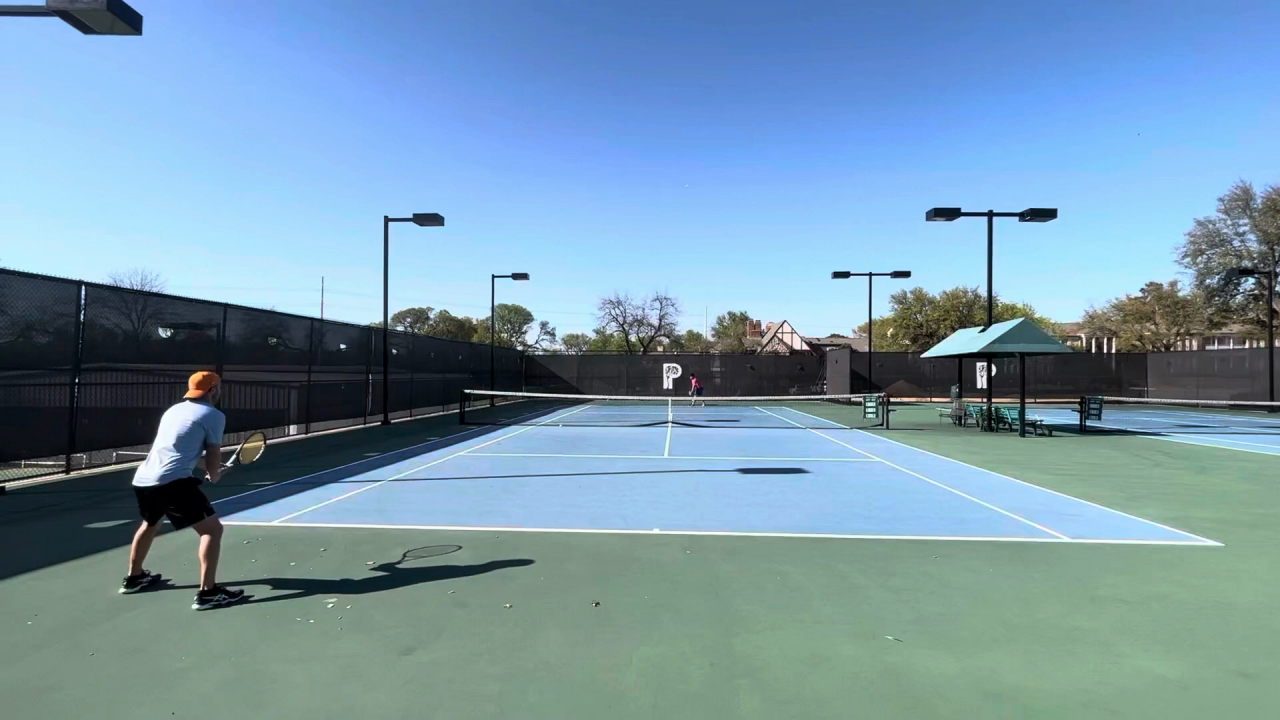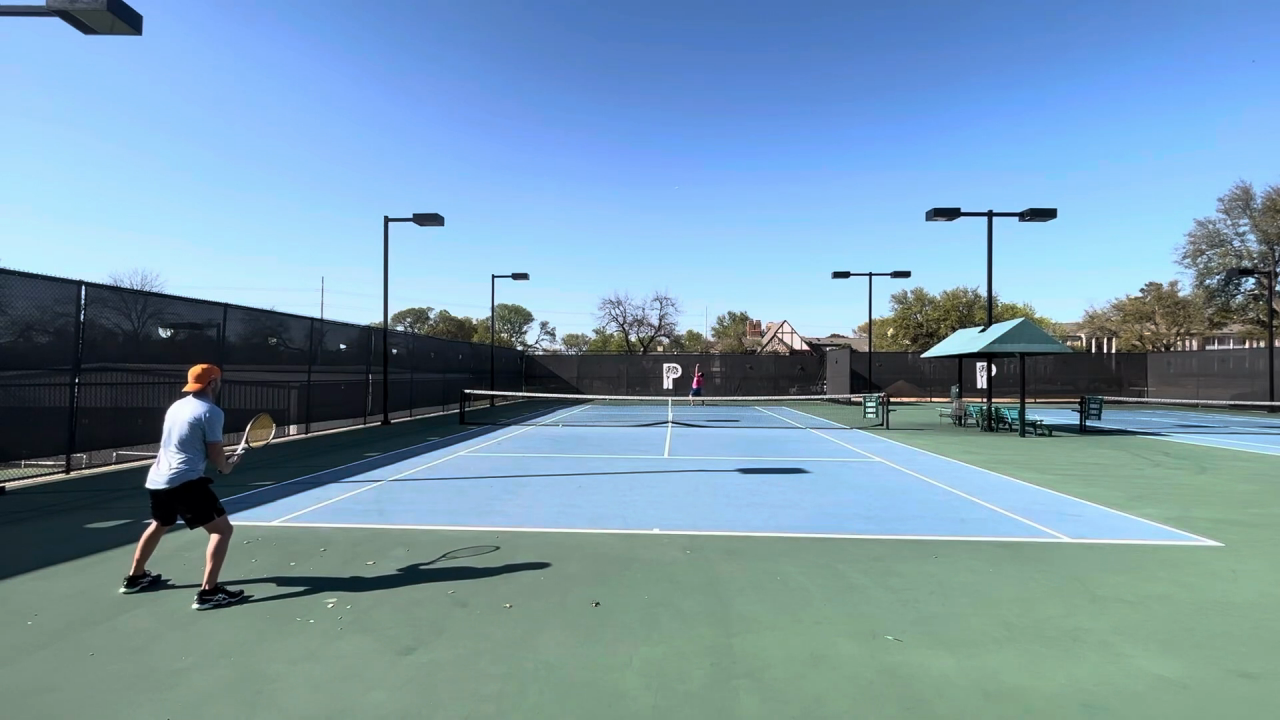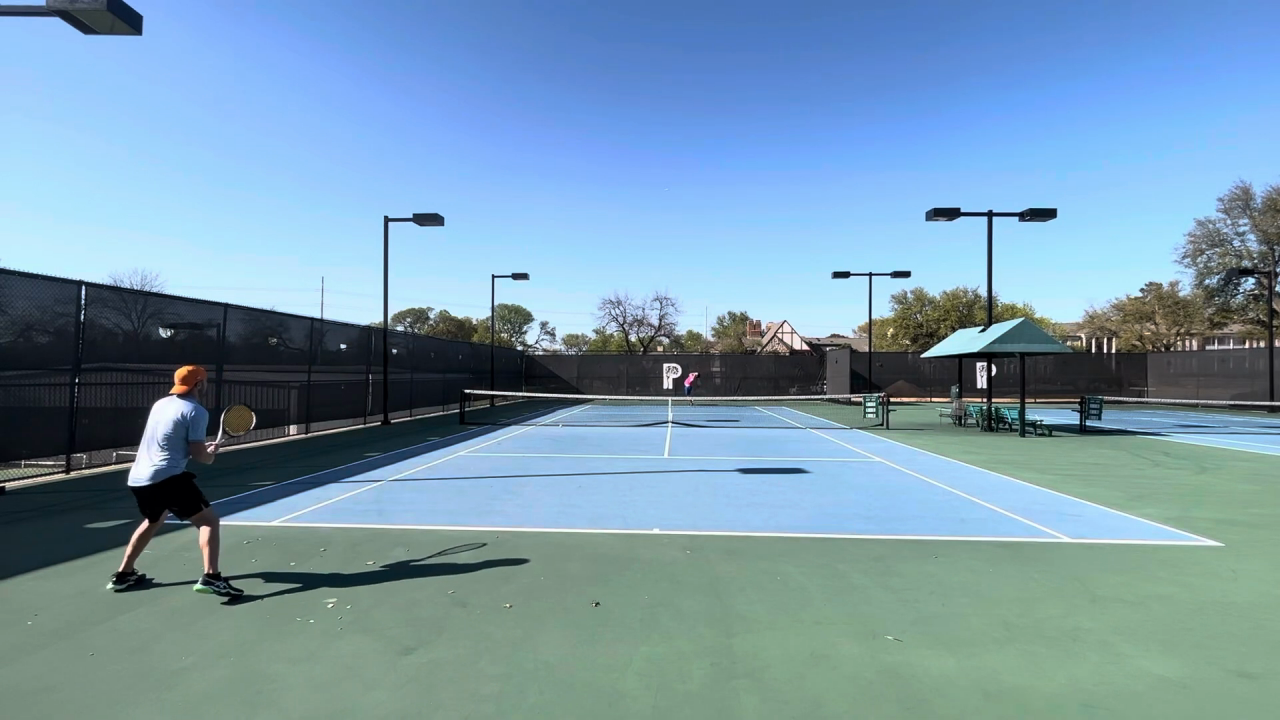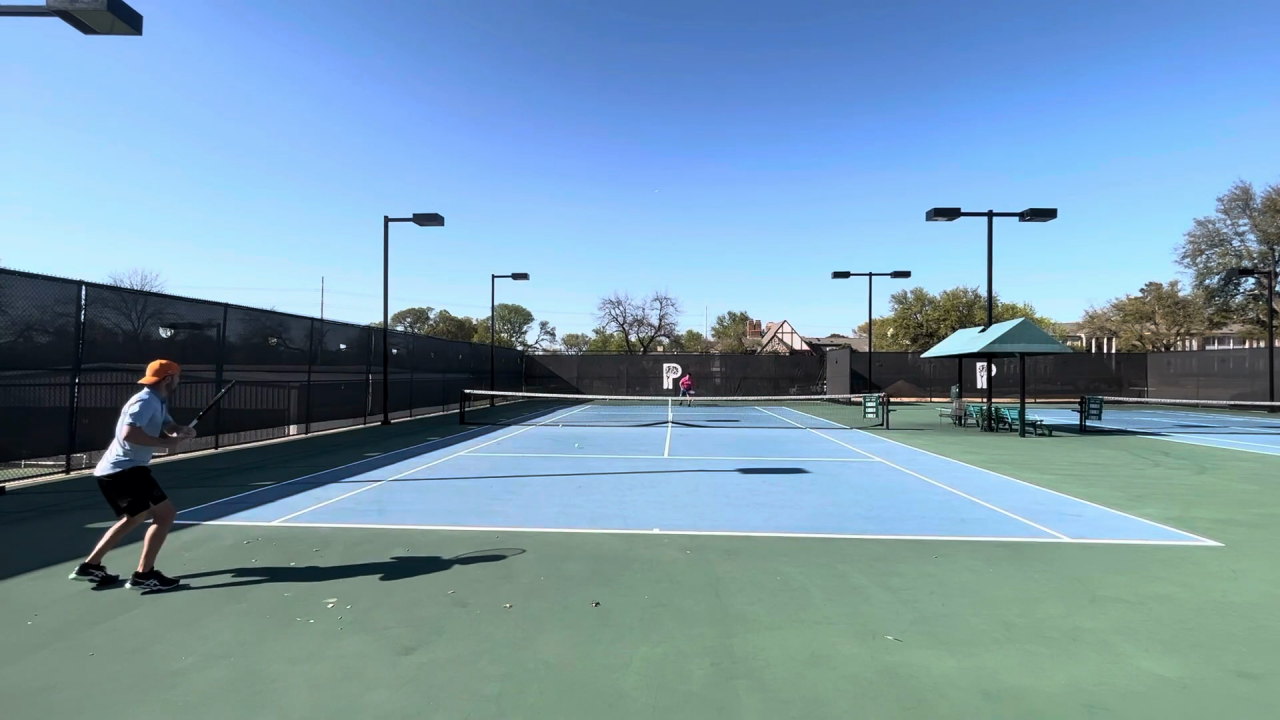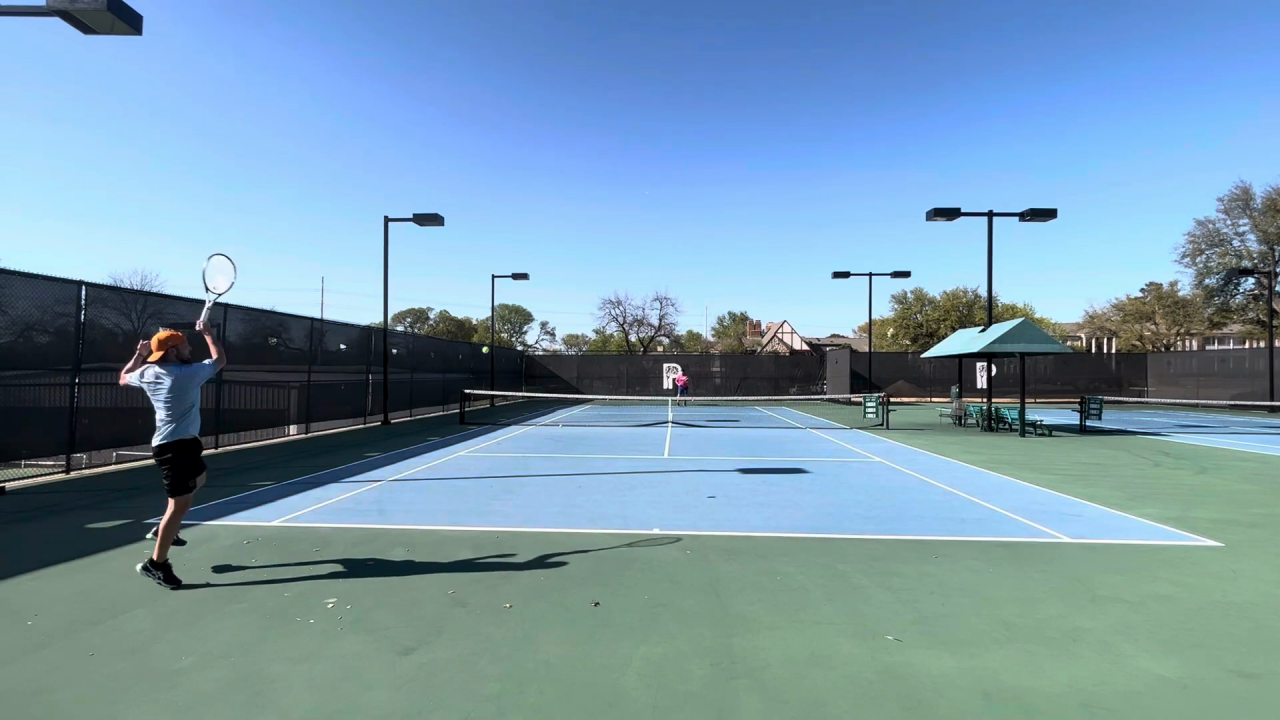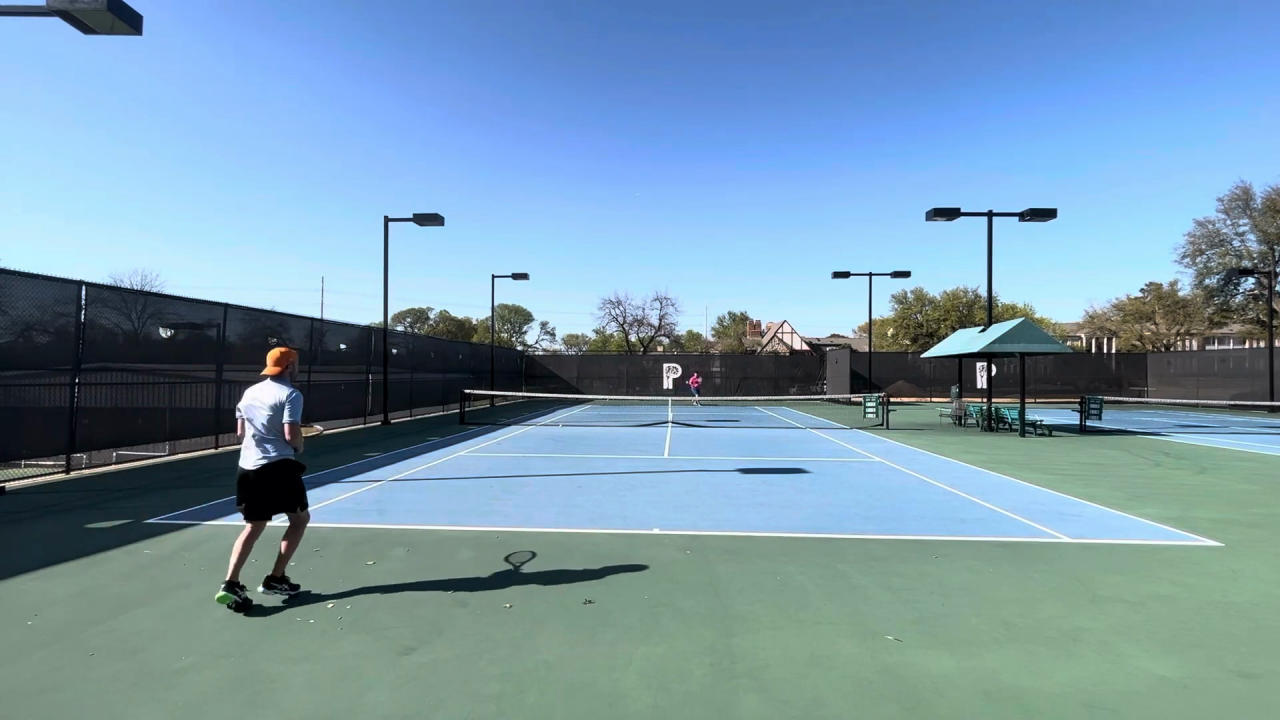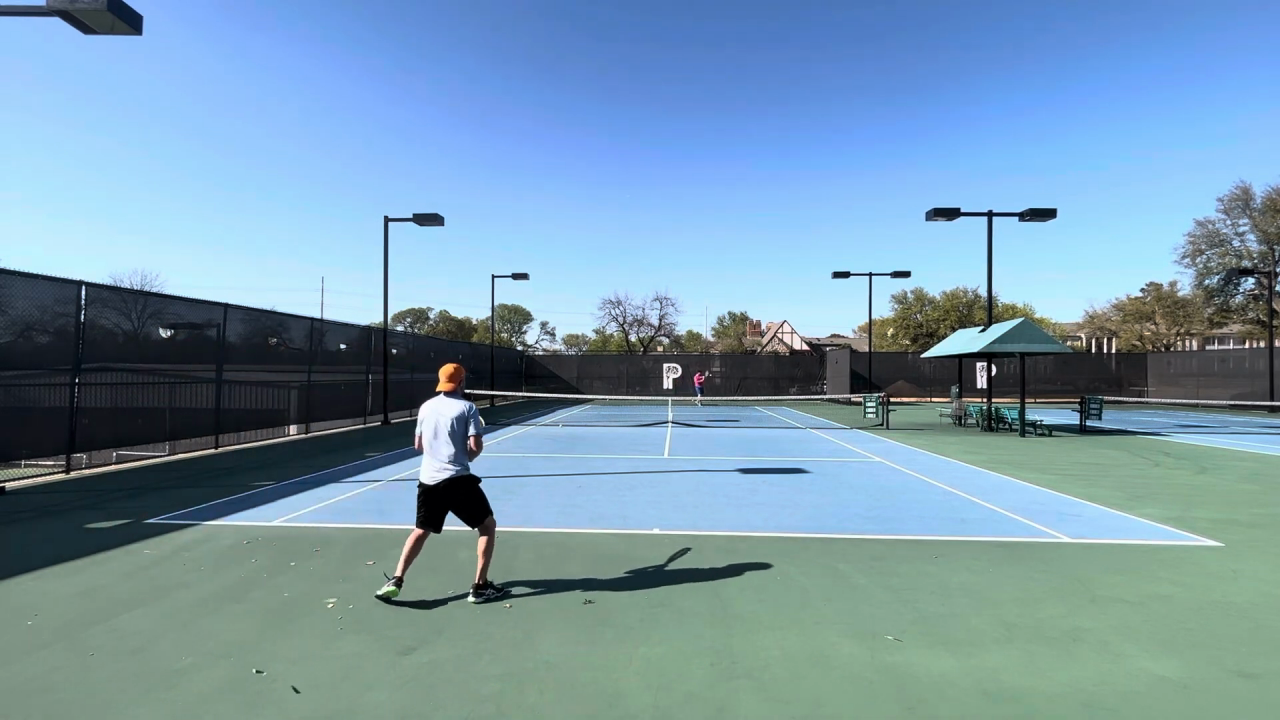
dt=0.7s
person 1, frame 1
left shoulder: (174, 410)
right shoulder: (214, 416)
right elbow: (213, 456)
left wrist: (206, 465)
right wrist: (213, 475)
left hip: (142, 479)
right hip: (172, 481)
left knee: (150, 524)
right knee: (212, 528)
left ankle: (134, 577)
right ankle: (208, 592)
person 1, frame 2
left shoulder: (177, 406)
right shoulder: (211, 412)
right elbow: (215, 454)
left wrist: (220, 460)
right wrist: (225, 467)
left hip: (157, 479)
right hip: (184, 481)
left knee: (159, 525)
right knee: (222, 529)
left ankle: (135, 577)
right ankle: (208, 592)
person 1, frame 3
left shoulder: (160, 404)
right shoulder: (195, 411)
right elbow: (199, 456)
left wrist: (203, 449)
right wrist: (211, 455)
left hip: (138, 478)
right hip: (167, 478)
left knee: (152, 521)
right knee: (209, 521)
left ankle: (123, 574)
right ankle: (211, 577)
person 1, frame 4
left shoulder: (158, 403)
right shoulder: (145, 402)
left elbow: (170, 429)
right elbow: (127, 435)
left wrist: (183, 432)
right wrist: (167, 441)
left hip: (111, 471)
right hip: (124, 470)
left knee: (132, 519)
right knee: (165, 514)
left ankle: (90, 566)
right ankle: (142, 575)
person 1, frame 5
left shoulder: (146, 374)
right shoulder: (192, 372)
left elbow: (123, 379)
right elbow: (220, 361)
left wrist: (140, 354)
right wrist: (208, 332)
left hip: (165, 444)
right hip: (180, 445)
left knee: (198, 477)
right knee: (181, 502)
left ankle: (164, 531)
right ankle: (156, 563)
person 1, frame 6
left shoulder: (250, 393)
right shoulder: (290, 394)
left elbow: (240, 432)
right elbow: (291, 434)
right wrist: (298, 446)
left hip: (248, 468)
right hip: (279, 465)
left knee: (253, 527)
right knee: (300, 518)
left ankle: (230, 584)
right ankle: (276, 578)
person 1, frame 7
left shoulder: (426, 408)
right shoulder: (467, 407)
left elbow: (418, 444)
right elbow: (475, 447)
left hip: (428, 480)
right hip: (456, 480)
left knee: (420, 532)
right knee: (487, 526)
left ankle: (397, 579)
right ankle: (481, 586)
